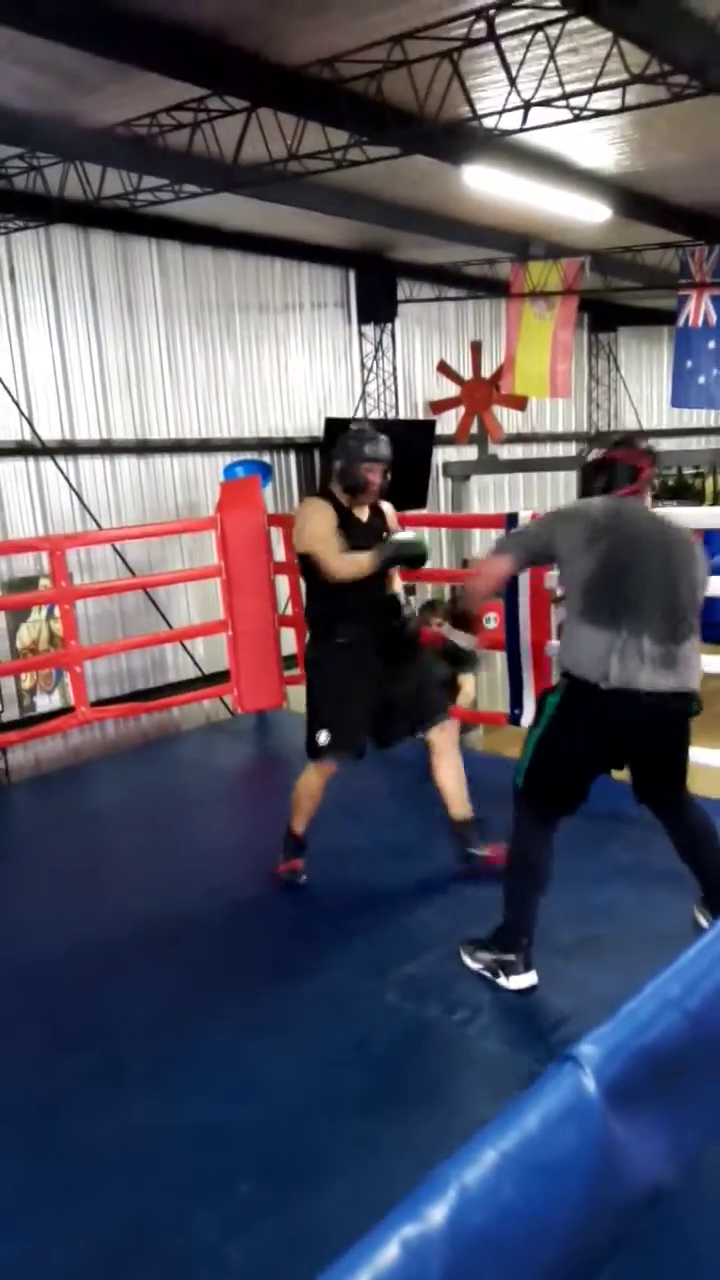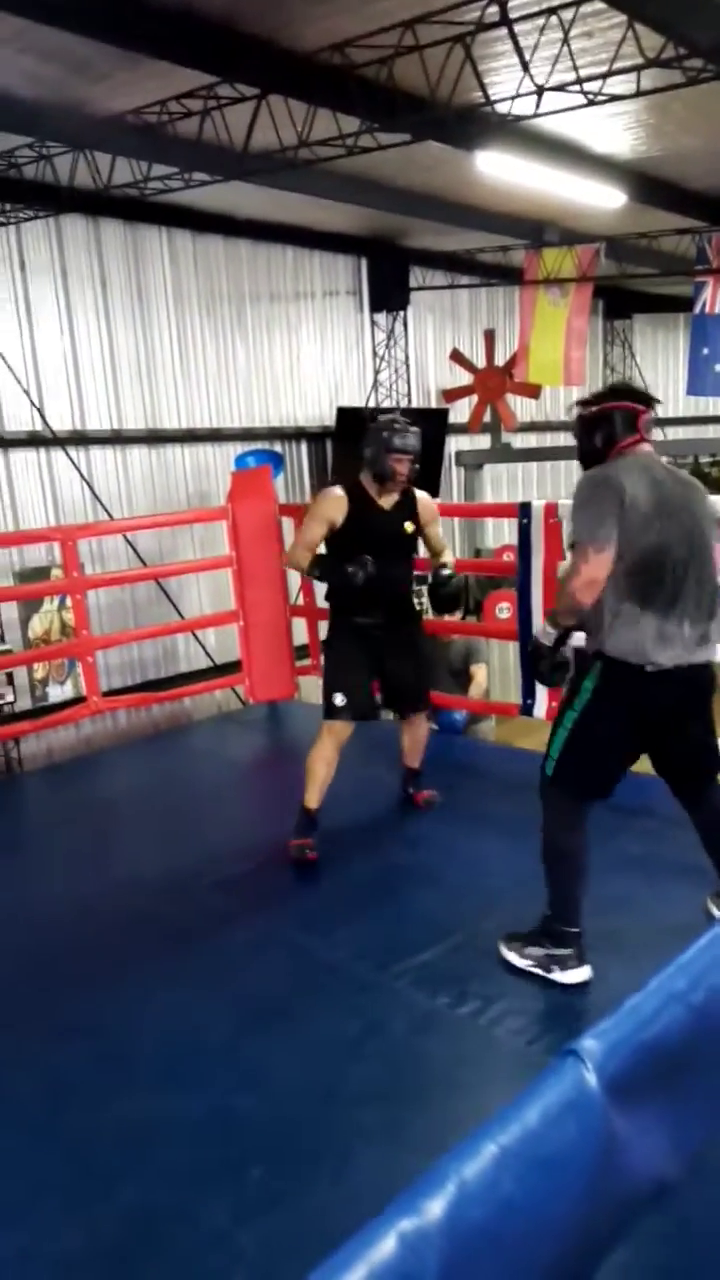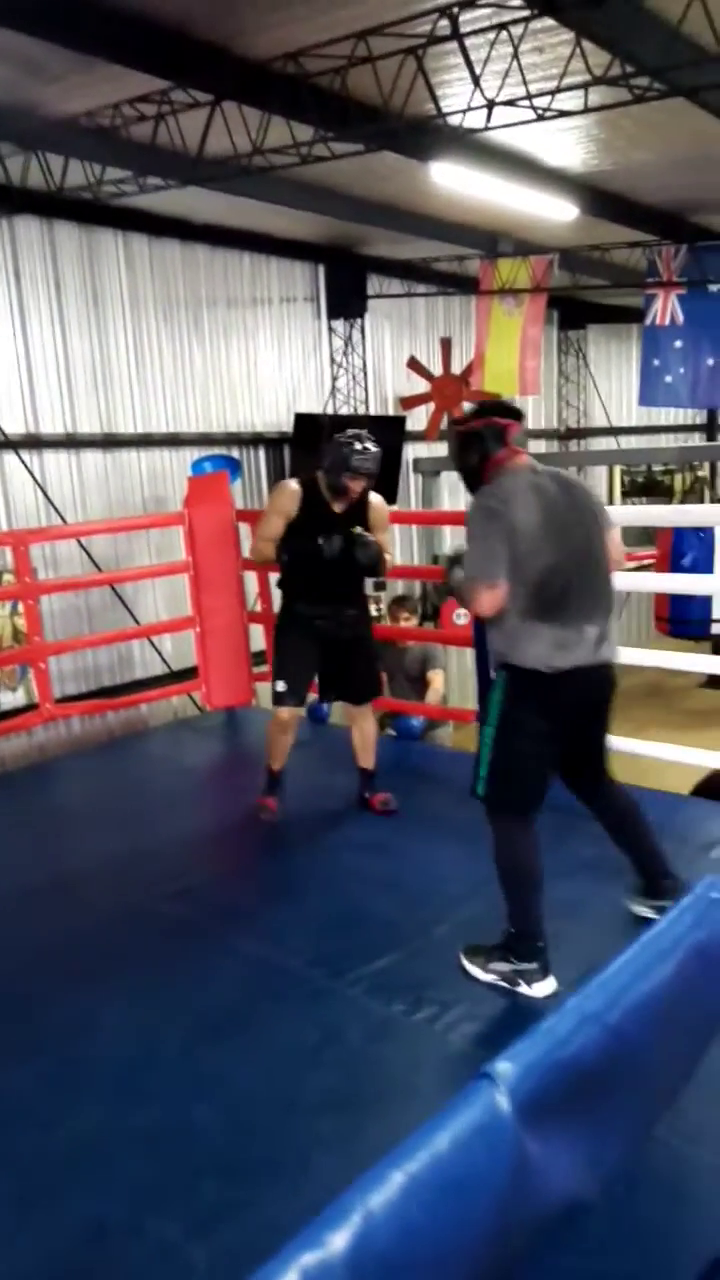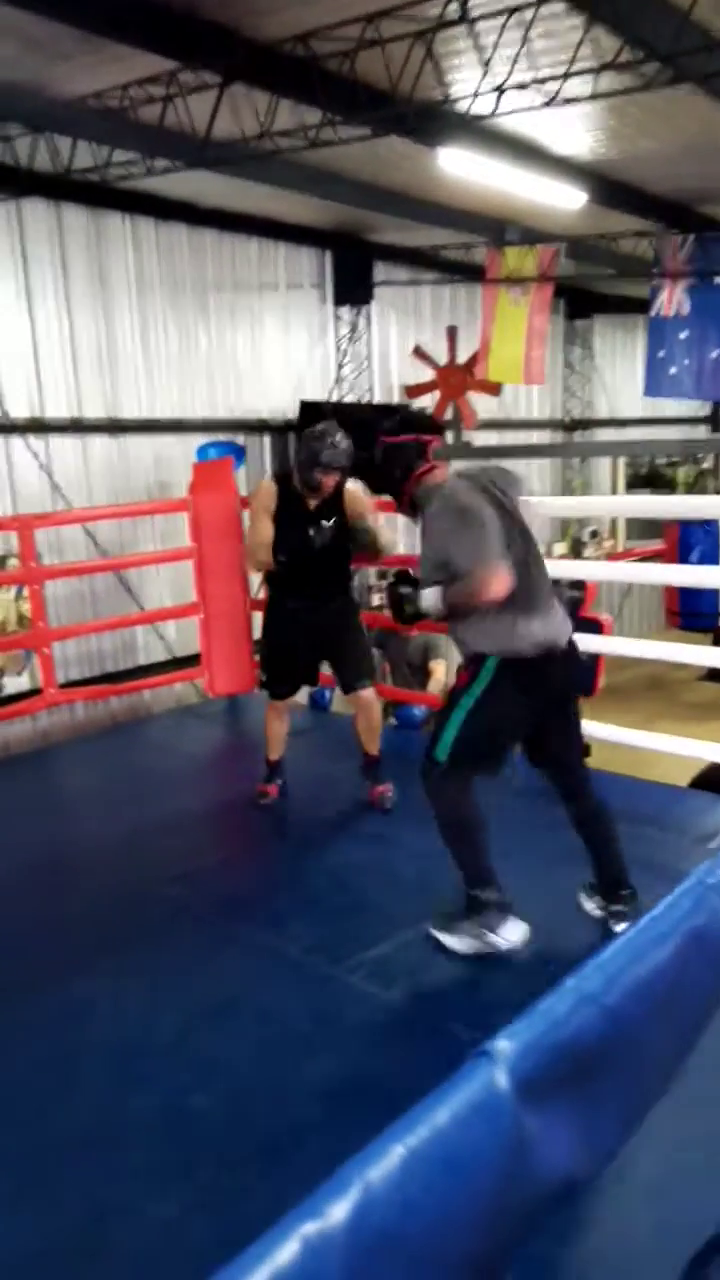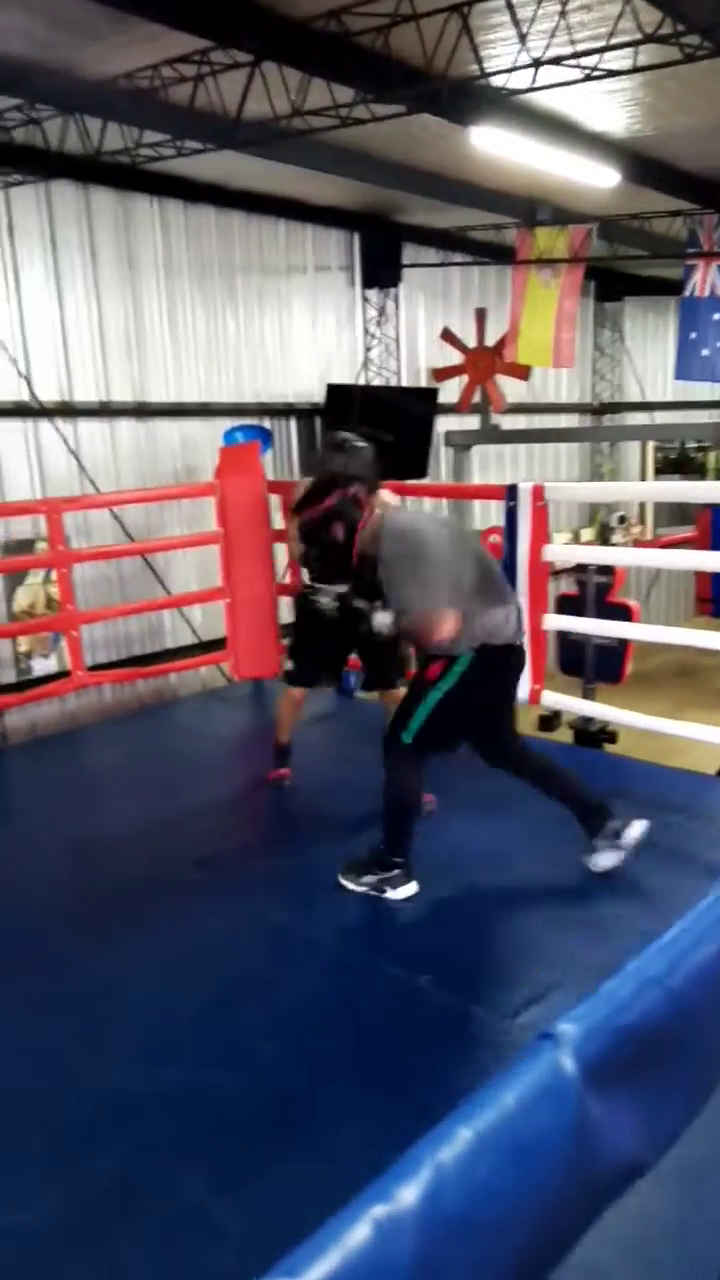
dt=0.3s
person 1, frame 1
left shoulder: (572, 519)
left elbow: (488, 573)
left hip: (594, 691)
right hip: (672, 695)
left knee: (536, 812)
right knee: (673, 802)
left ankle: (511, 950)
person 1, frame 2
left shoulder: (604, 482)
left elbow: (590, 572)
left wrist: (552, 630)
left hip: (625, 669)
left knee: (564, 795)
left ankle: (562, 942)
person 1, frame 3
left shoulder: (493, 504)
right shoulder: (577, 489)
left elbow: (486, 602)
right elbow: (613, 555)
left wrist: (465, 576)
left hip: (532, 678)
right hip: (595, 666)
left knee: (508, 811)
right knee: (593, 781)
left ankle: (529, 956)
right ankle: (665, 892)
person 1, frame 4
left shoulder: (446, 508)
right shoulder: (485, 479)
left elbow: (494, 585)
left wrist: (429, 599)
left hip: (508, 661)
right hip: (554, 651)
left knee: (445, 770)
right knee: (567, 772)
left ankle: (489, 907)
right ankle: (618, 896)
person 1, frame 5
left shoulder: (399, 548)
right shoulder: (395, 521)
left elbow: (440, 629)
left wrist: (389, 624)
left hip: (478, 650)
right hip: (497, 643)
left knee: (404, 747)
right knee: (499, 746)
left ankle: (391, 868)
right ankle: (608, 825)
person 2, frame 1
left shoulder: (383, 513)
right shoulder: (317, 512)
right elbow: (340, 567)
left wrist: (399, 610)
right wrist: (392, 552)
left hip: (392, 645)
right hip: (340, 652)
left knee: (443, 733)
right knee: (326, 761)
left ankle: (467, 838)
right ankle: (293, 846)
person 2, frame 2
left shoulder: (420, 503)
right shoulder: (337, 501)
left elbow: (440, 551)
right elbow: (296, 555)
left wrist: (444, 573)
right wrist: (332, 571)
left hip: (401, 624)
right hip: (351, 630)
left knee: (417, 713)
right knee: (336, 729)
left ankle: (411, 782)
right ankle: (306, 825)
person 2, frame 3
left shoulder: (374, 505)
right shoulder: (291, 494)
left elbow: (384, 563)
right elbow: (259, 549)
left wrist: (372, 556)
right wrist: (302, 552)
left hip: (351, 617)
right hip: (300, 617)
left knee: (361, 705)
right knee: (286, 712)
left ankle: (368, 785)
right ankle: (273, 784)
person 2, frame 4
left shoulder: (352, 494)
right shoulder: (271, 492)
left elbow: (377, 547)
right elbow: (256, 557)
left wrist: (366, 539)
right wrist: (296, 549)
left hip: (337, 608)
right hip: (287, 611)
left knee: (365, 695)
right knee: (279, 700)
left ankle: (374, 772)
right ankle: (274, 774)
person 2, frame 5
left shoulder: (383, 503)
right shoulder: (308, 494)
right elbow: (299, 549)
right wrist: (317, 586)
left hip: (372, 603)
right hip: (323, 599)
left knee: (395, 692)
right knee: (296, 688)
right ankle: (281, 756)
